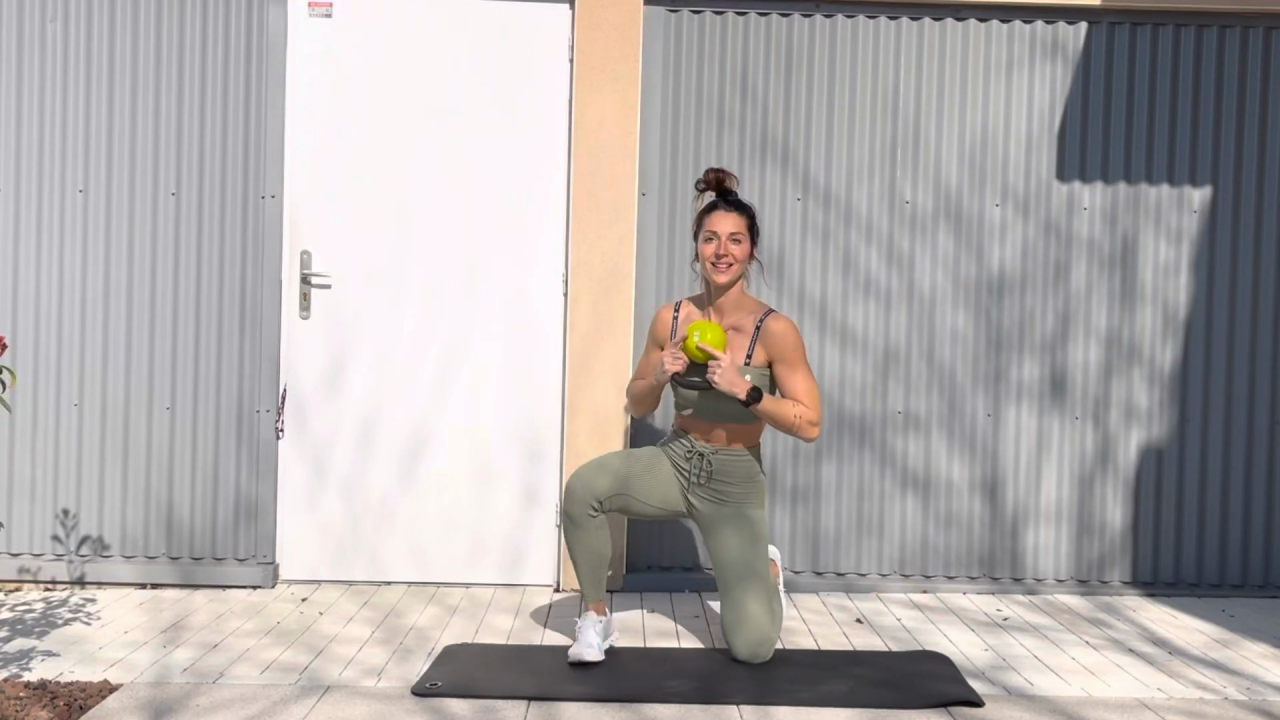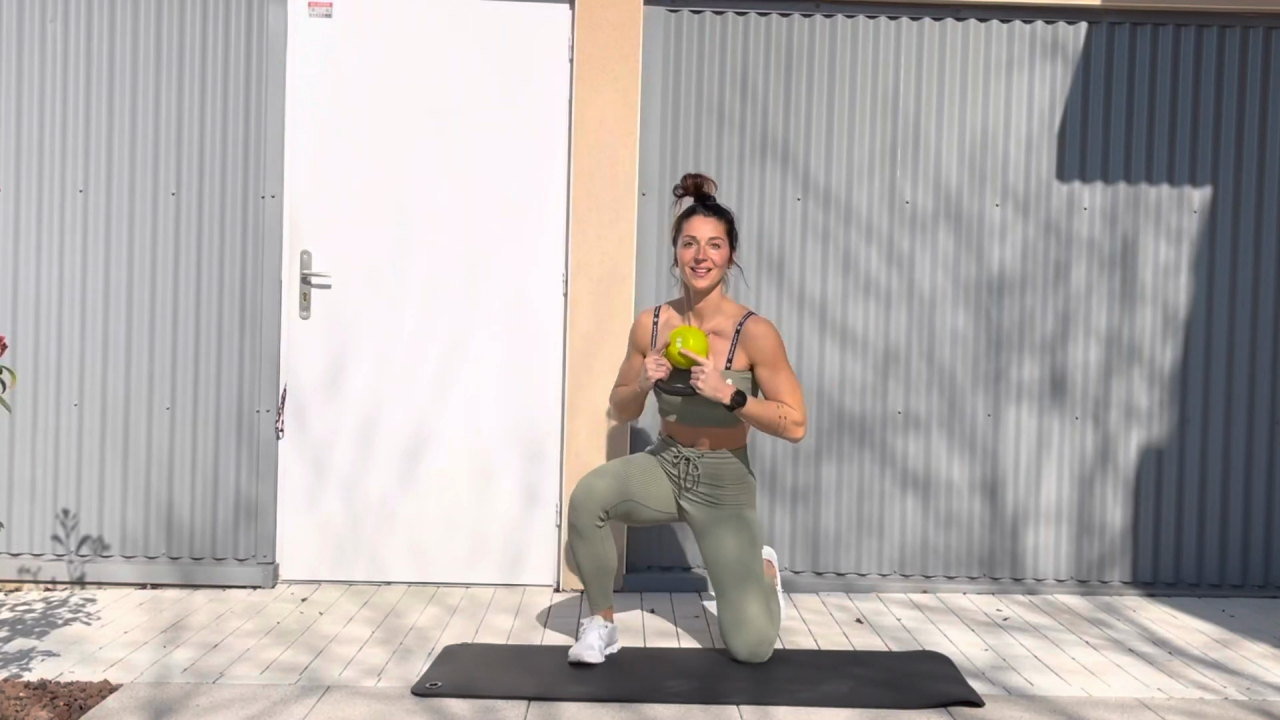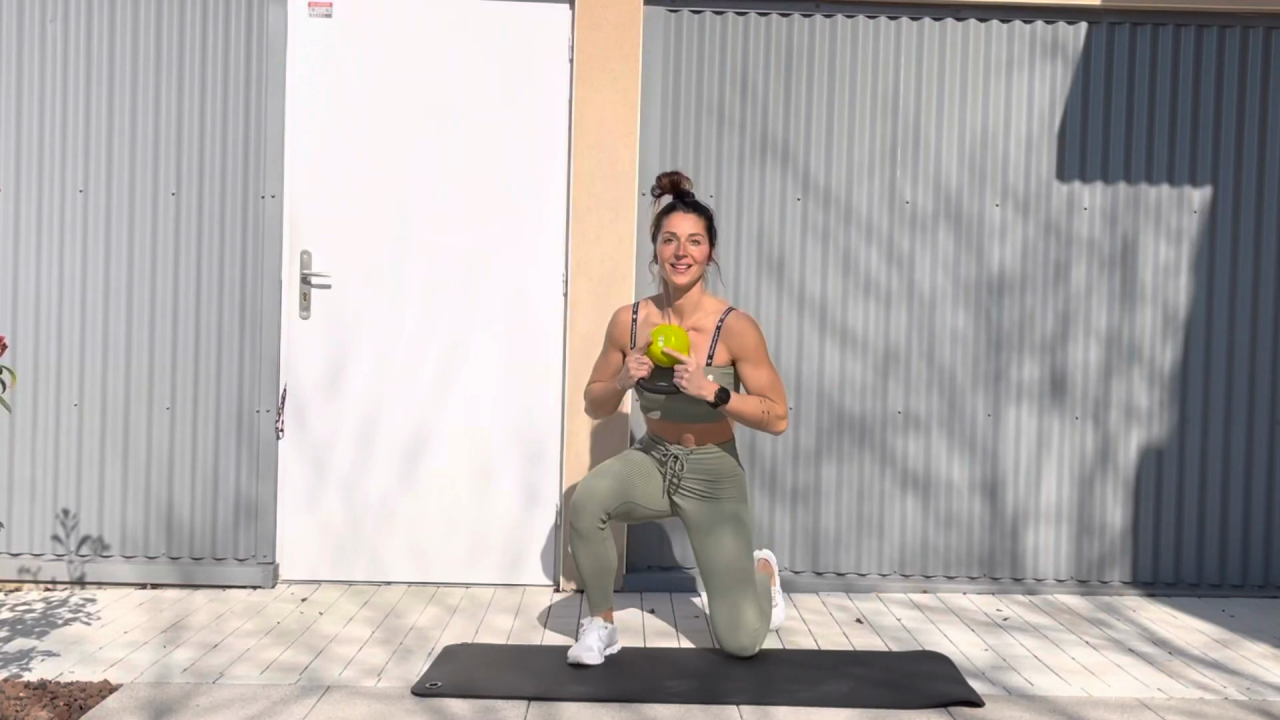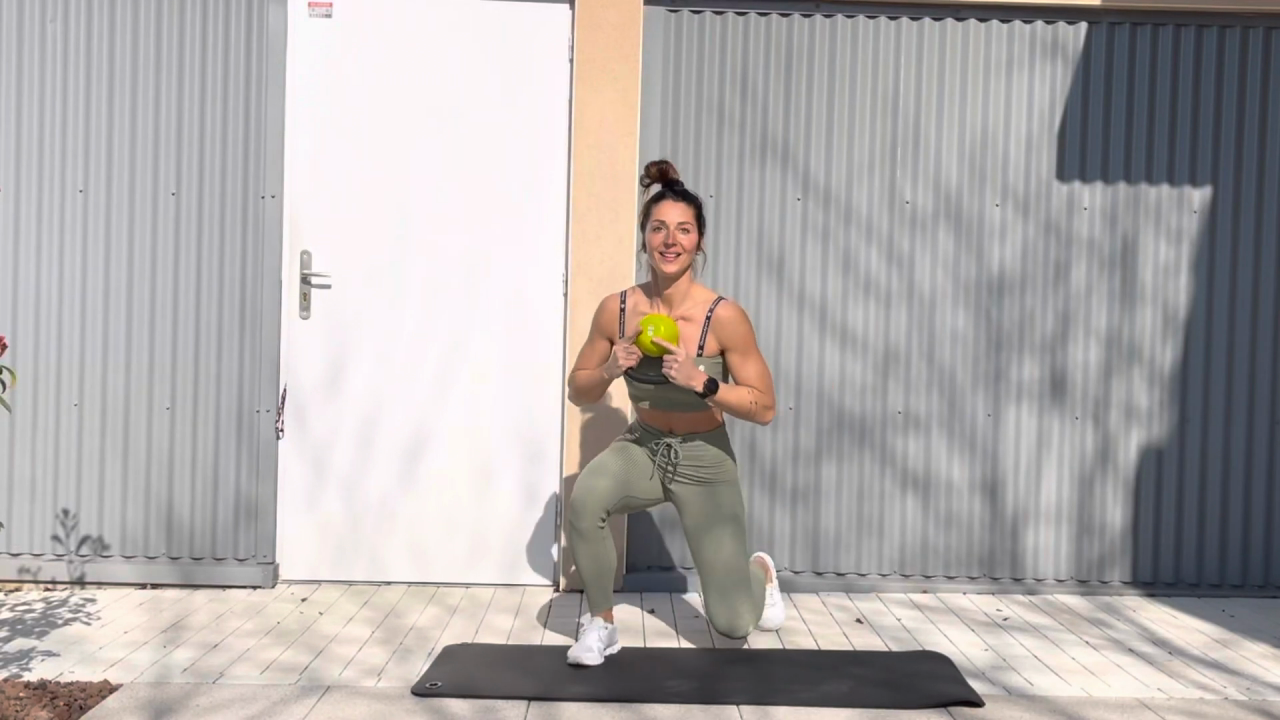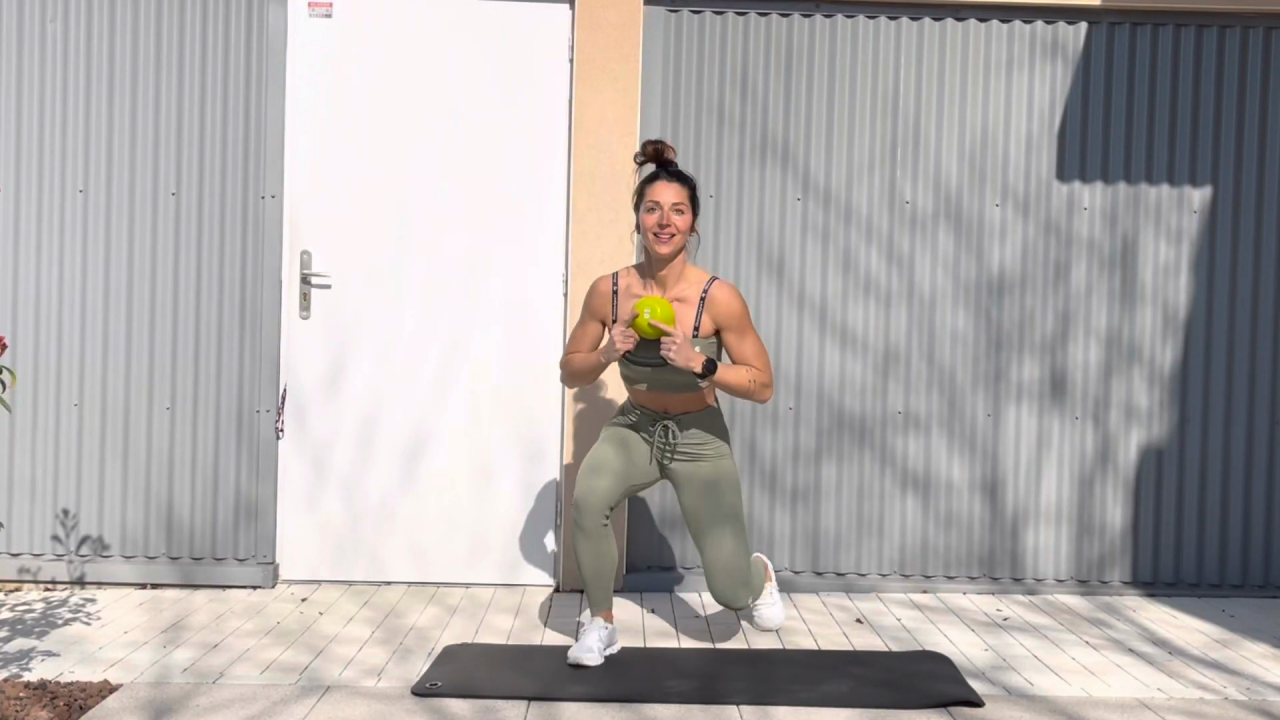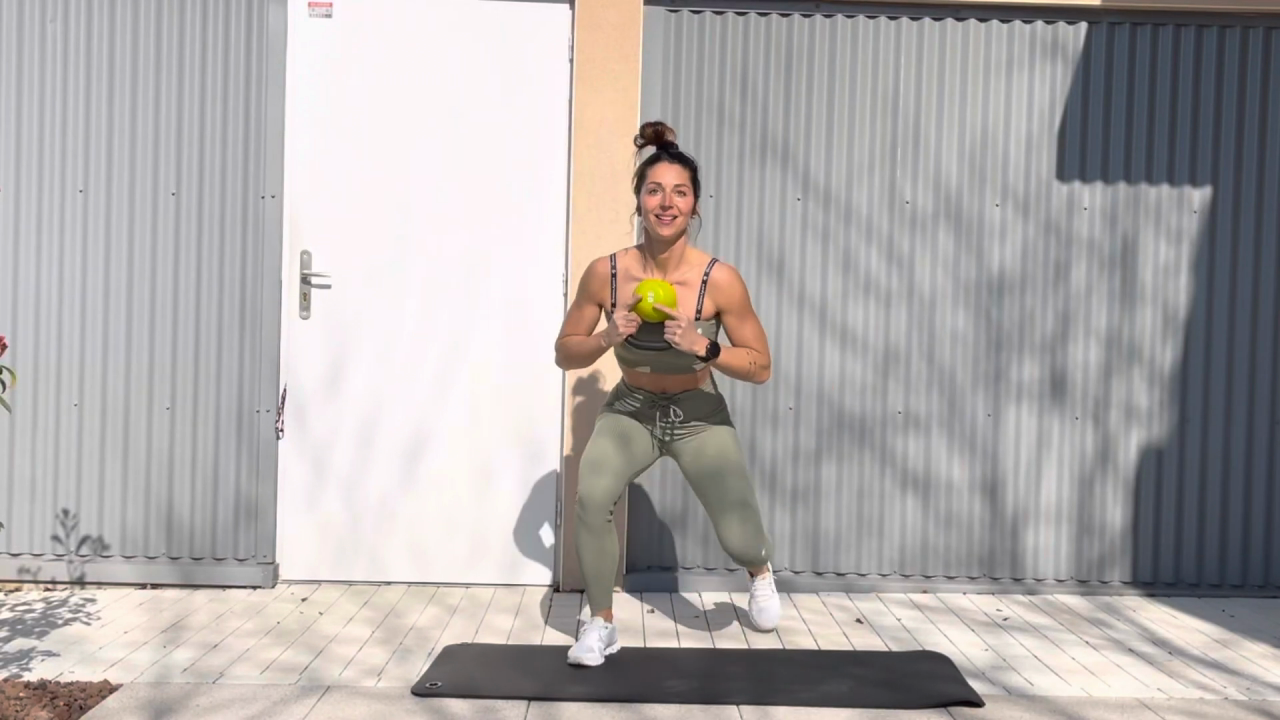
dt=0.1s
person 1, frame 1
left shoulder: (774, 330)
right shoulder: (669, 318)
left elbow: (809, 425)
right elbow: (637, 405)
left wrist: (745, 390)
right wrist: (657, 376)
left hip: (734, 480)
right hip: (672, 461)
left knee: (753, 647)
right knee: (583, 488)
left ankle: (767, 571)
right ankle: (596, 616)
person 1, frame 2
left shoulder: (754, 332)
right shoulder: (649, 324)
left elbow: (794, 425)
right elbow: (620, 410)
left wrist: (728, 394)
right wrist: (641, 383)
left hip: (725, 483)
right hip: (663, 467)
left knee: (752, 648)
right knee: (588, 497)
left ankle: (764, 573)
right ankle: (600, 622)
person 1, frame 3
left shoulder: (735, 327)
right shoulder: (628, 320)
left elbow: (776, 418)
right elbow: (594, 405)
left wrist: (713, 391)
right wrist: (622, 380)
left hip: (713, 472)
right hip: (650, 459)
left knee: (741, 640)
right knee: (585, 501)
left ankle: (762, 573)
right ankle: (600, 623)
person 1, frame 4
left shoulder: (724, 317)
right shoulder: (615, 309)
left elbow: (765, 408)
right elbow: (577, 391)
left wrist: (701, 382)
right wrist: (610, 369)
left hip: (705, 460)
right hip: (642, 449)
left knee: (733, 624)
right knee: (584, 500)
left ankle: (759, 572)
right ankle: (601, 623)
person 1, frame 5
left shoulder: (719, 297)
right shoulder: (607, 290)
left elbow: (762, 386)
right elbow: (570, 372)
left wrist: (701, 364)
right wrist: (607, 353)
left hip: (699, 432)
right hip: (634, 426)
left knee: (732, 592)
right knee: (588, 498)
left ankle: (758, 575)
right ankle: (601, 623)
person 1, frame 6
left shoulder: (720, 279)
right shoulder: (604, 273)
left elbow: (760, 367)
right elbow: (565, 354)
left wrist: (703, 347)
right wrist: (607, 337)
left hip: (699, 414)
right hip: (631, 410)
left knee: (742, 541)
right knee: (592, 496)
left ankle: (759, 567)
right ankle: (600, 623)
